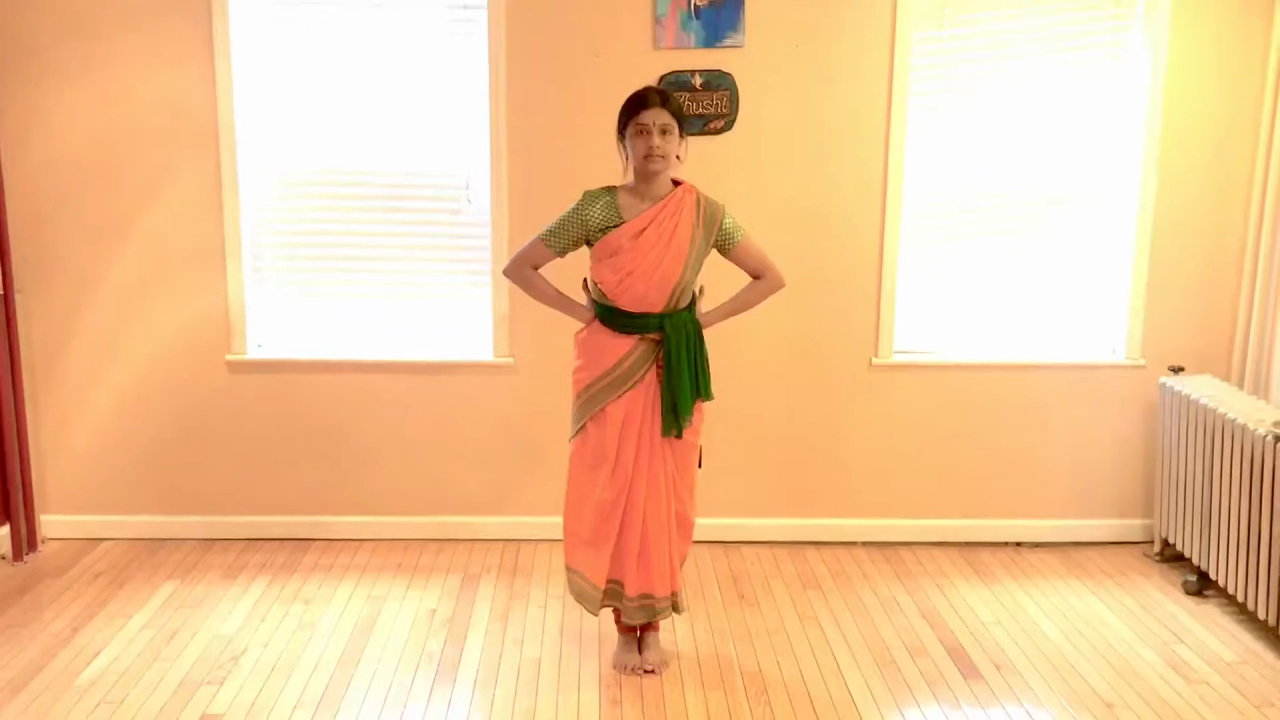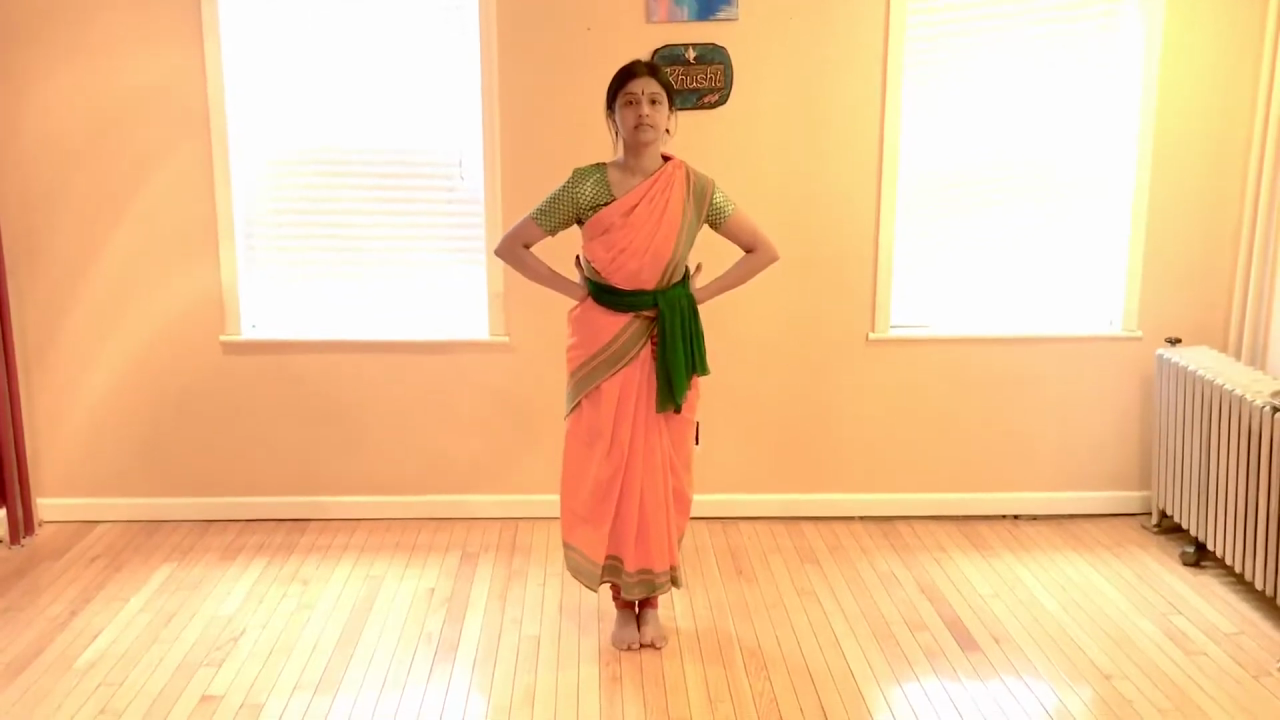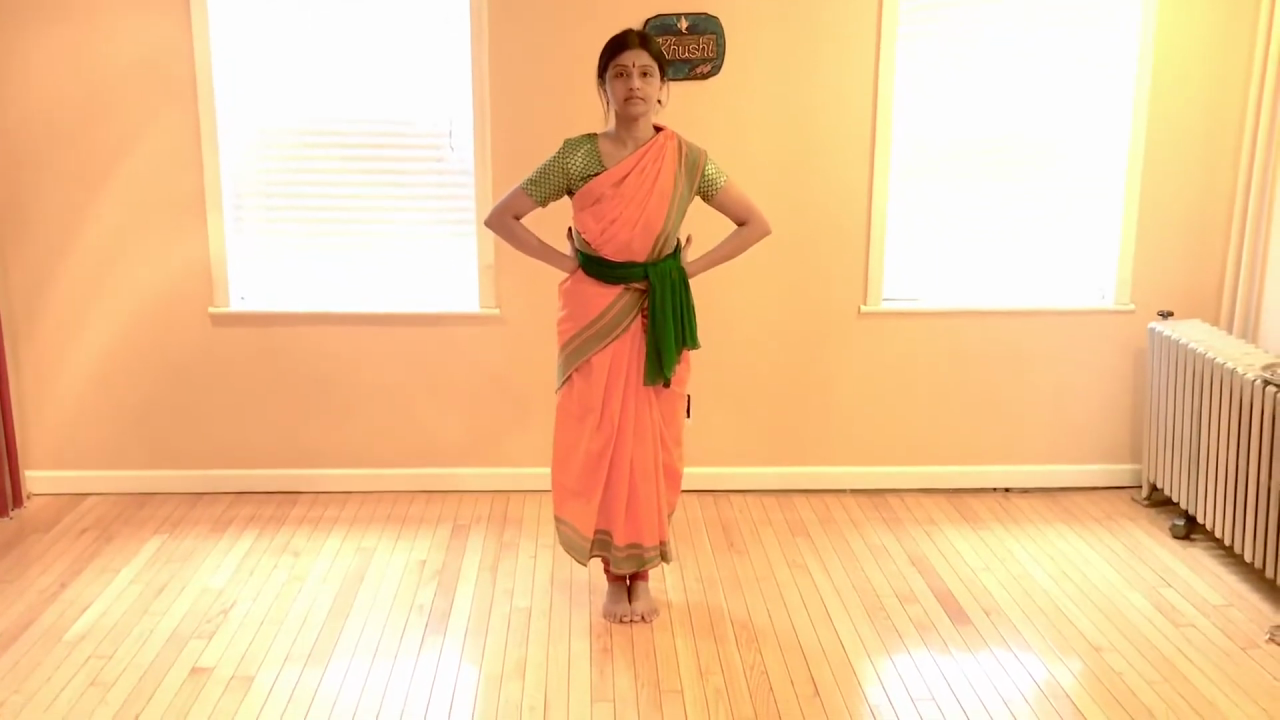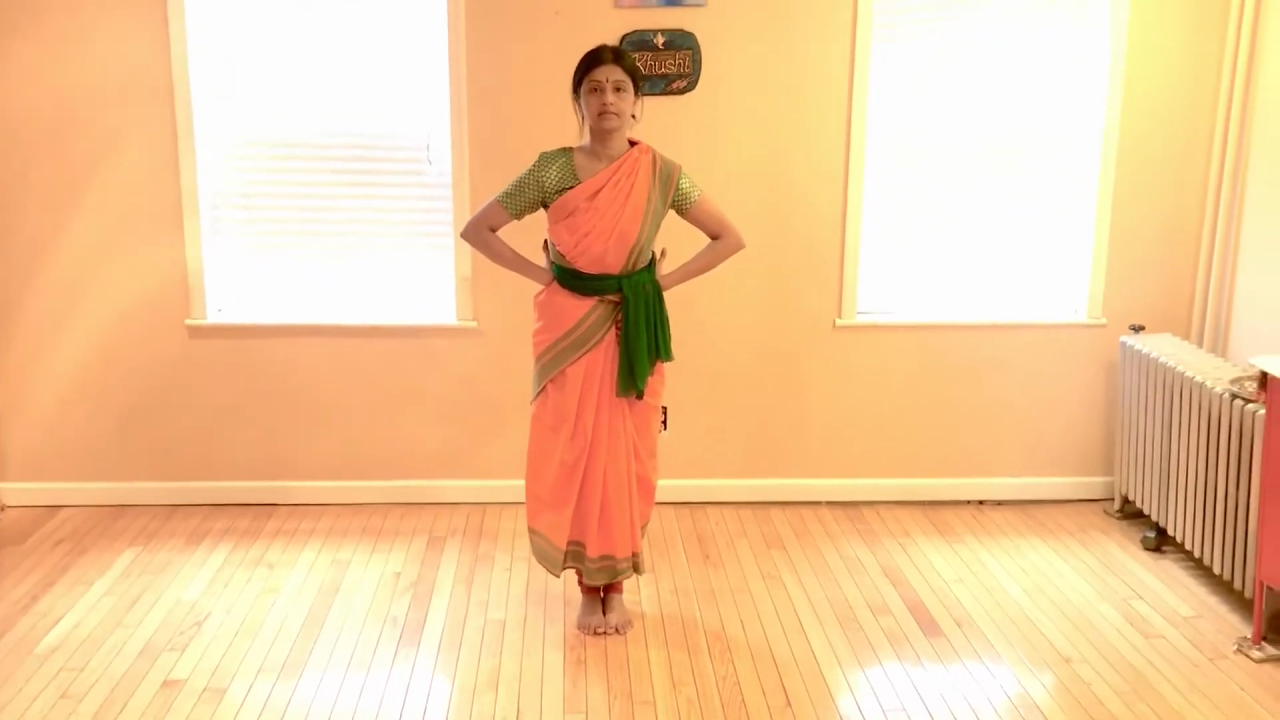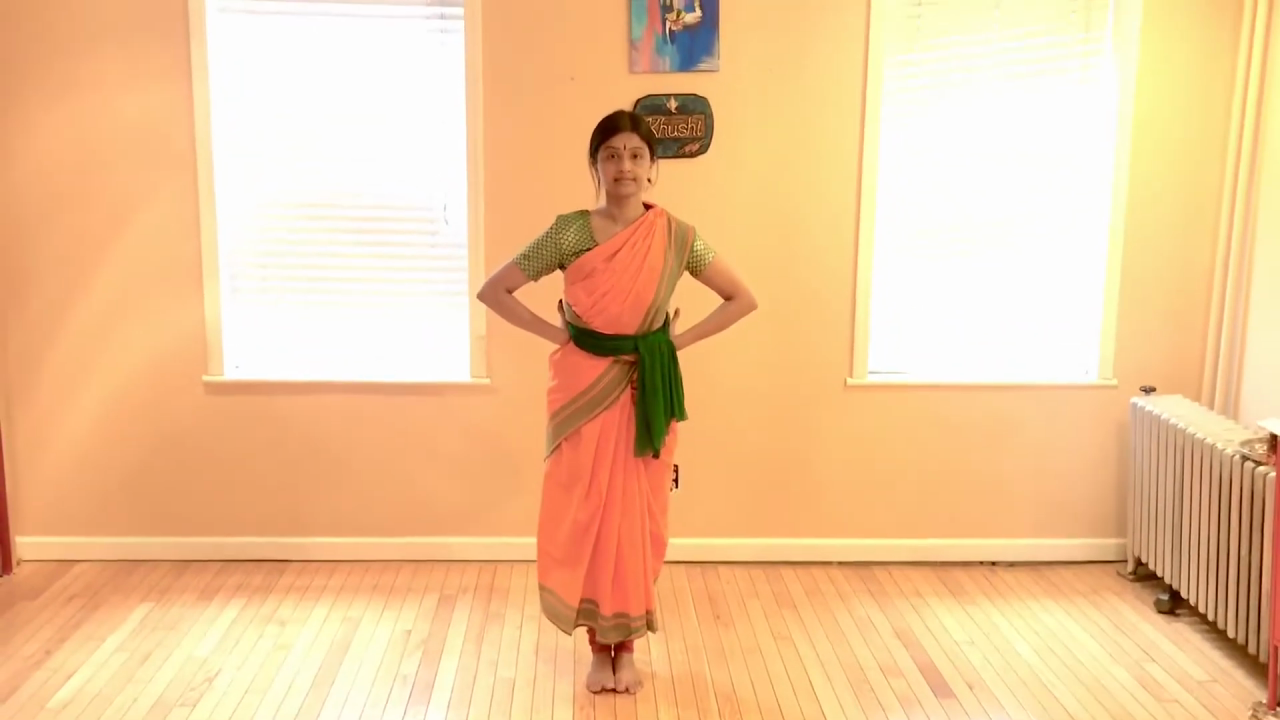
dt=1s
person 1, frame 1
left shoulder: (705, 214)
right shoulder: (595, 209)
left elbow: (770, 277)
right elbow: (518, 266)
left wrist: (706, 318)
right wrist: (581, 311)
left hip: (673, 369)
right hip: (610, 366)
left knee: (664, 494)
right knee: (612, 494)
left ankle: (653, 625)
right ankle: (624, 626)
person 1, frame 2
left shoulder: (695, 188)
right shoulder: (586, 185)
left elbow: (763, 250)
right elbow: (510, 246)
left wrist: (700, 294)
right wrist: (575, 289)
left hip: (667, 345)
right hip: (604, 343)
left knee: (661, 470)
right knee: (607, 470)
left ankle: (652, 600)
right ankle: (623, 603)
person 1, frame 3
left shoulder: (687, 160)
right shoulder: (577, 156)
left elbow: (756, 223)
right elbow: (500, 216)
left wrist: (693, 267)
right wrist: (565, 262)
left hip: (658, 318)
right hip: (595, 316)
left knee: (651, 443)
right knee: (599, 443)
left ankle: (642, 573)
right ankle: (614, 575)
person 1, frame 4
left shoulder: (662, 174)
right shoulder: (551, 169)
left elbow: (729, 238)
right elbow: (476, 229)
left wrist: (666, 280)
right wrist: (540, 273)
left hip: (632, 330)
right hip: (569, 328)
left knee: (625, 456)
right knee: (573, 455)
left ankle: (616, 585)
right ankle: (588, 587)
person 1, frame 5
left shoulder: (676, 236)
right shoulder: (569, 232)
left elbow: (742, 299)
right elbow: (493, 291)
left wrist: (680, 339)
right wrist: (555, 333)
left hip: (646, 390)
right hip: (584, 387)
left knee: (637, 514)
right knee: (586, 515)
left ankle: (627, 646)
right ankle: (599, 646)
